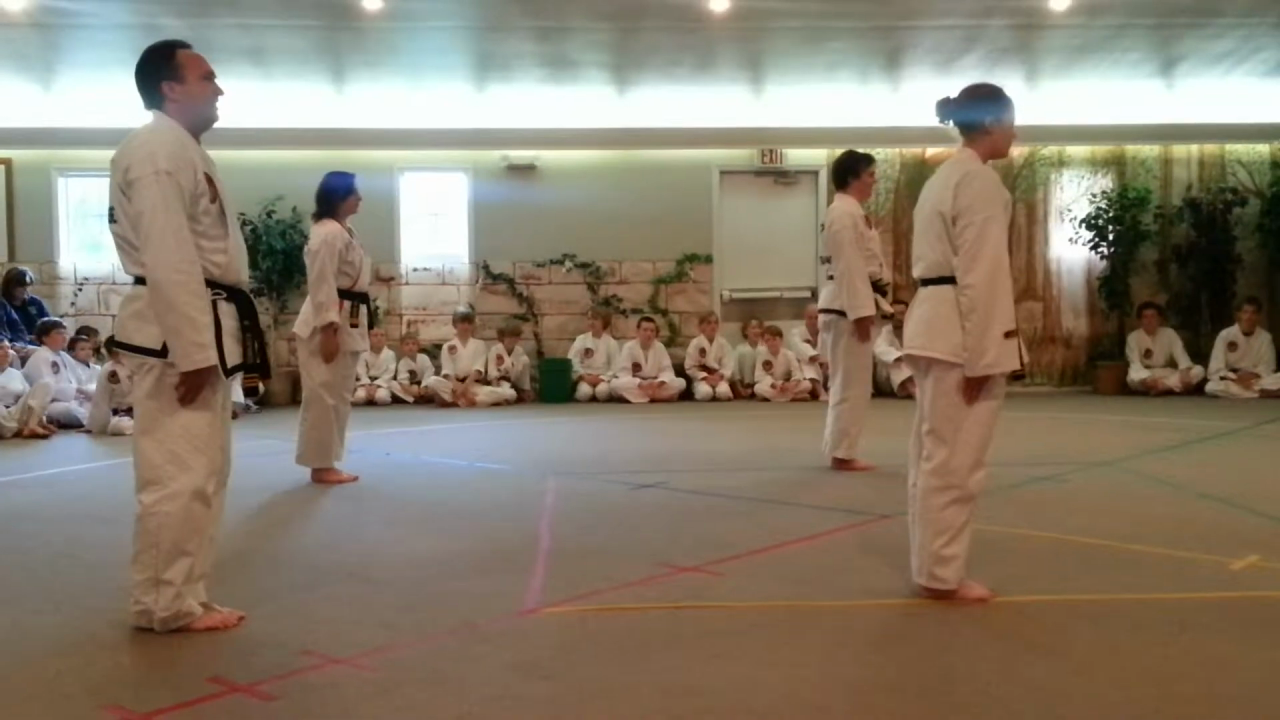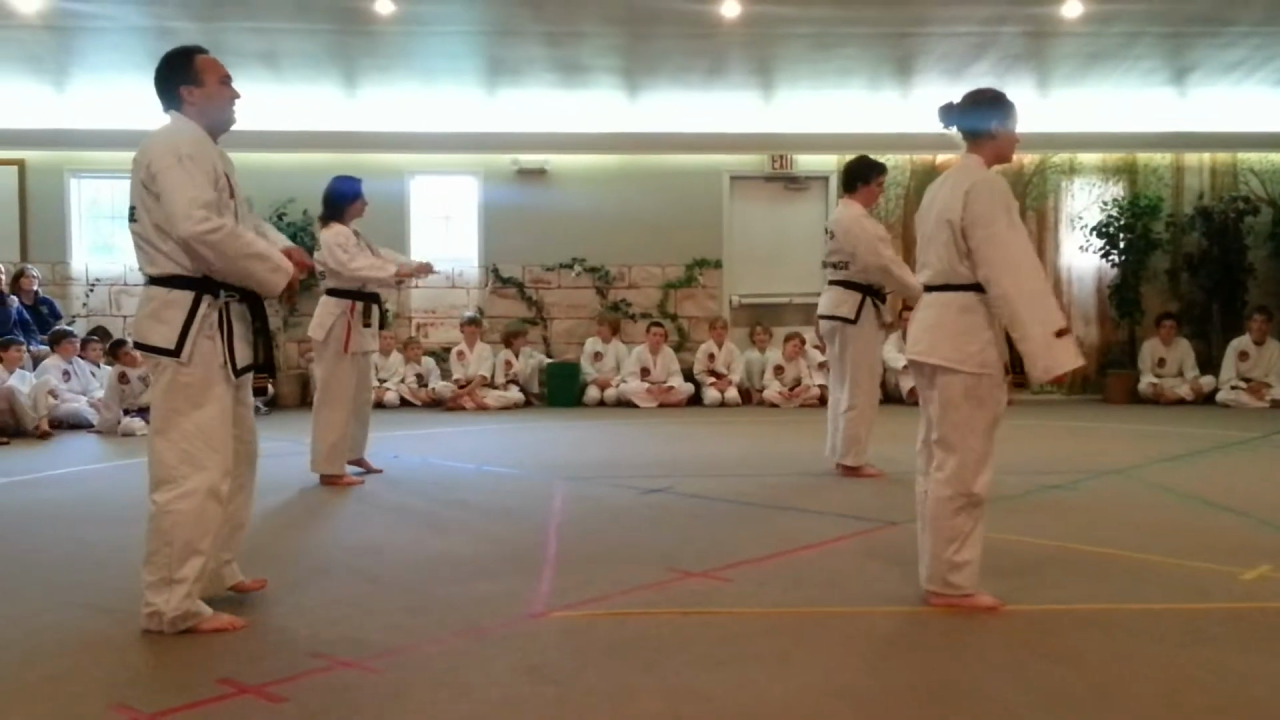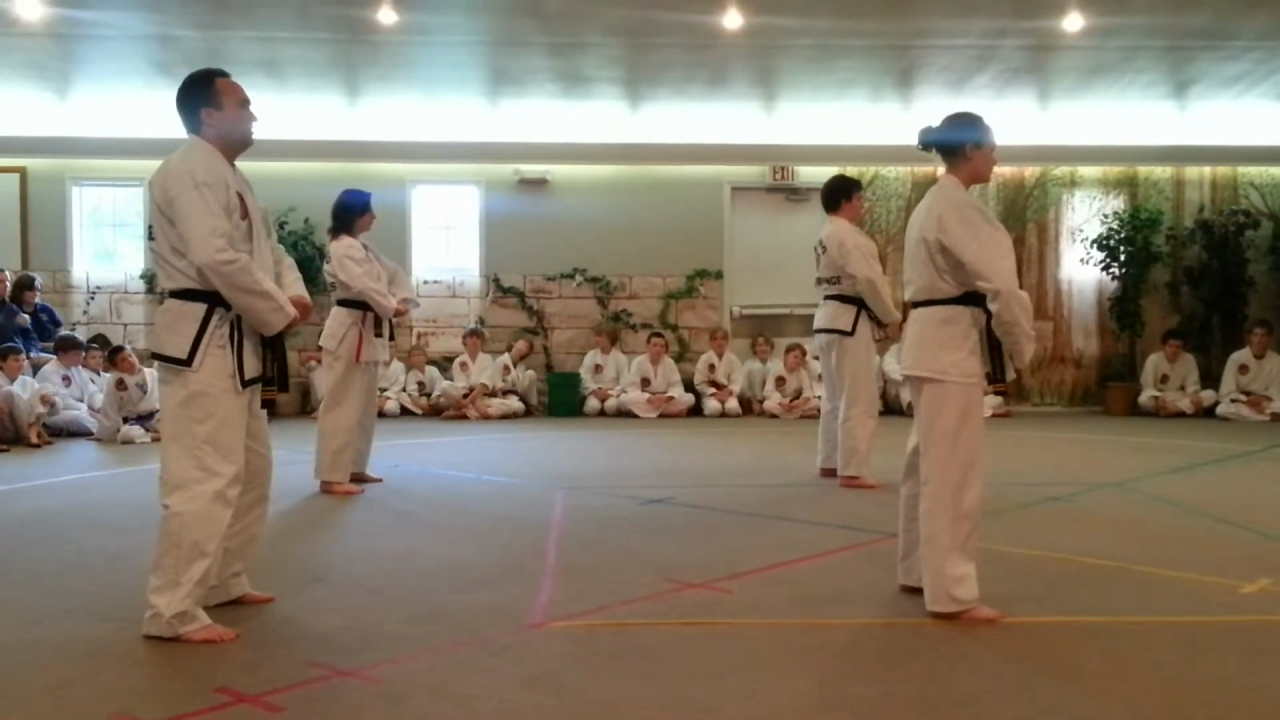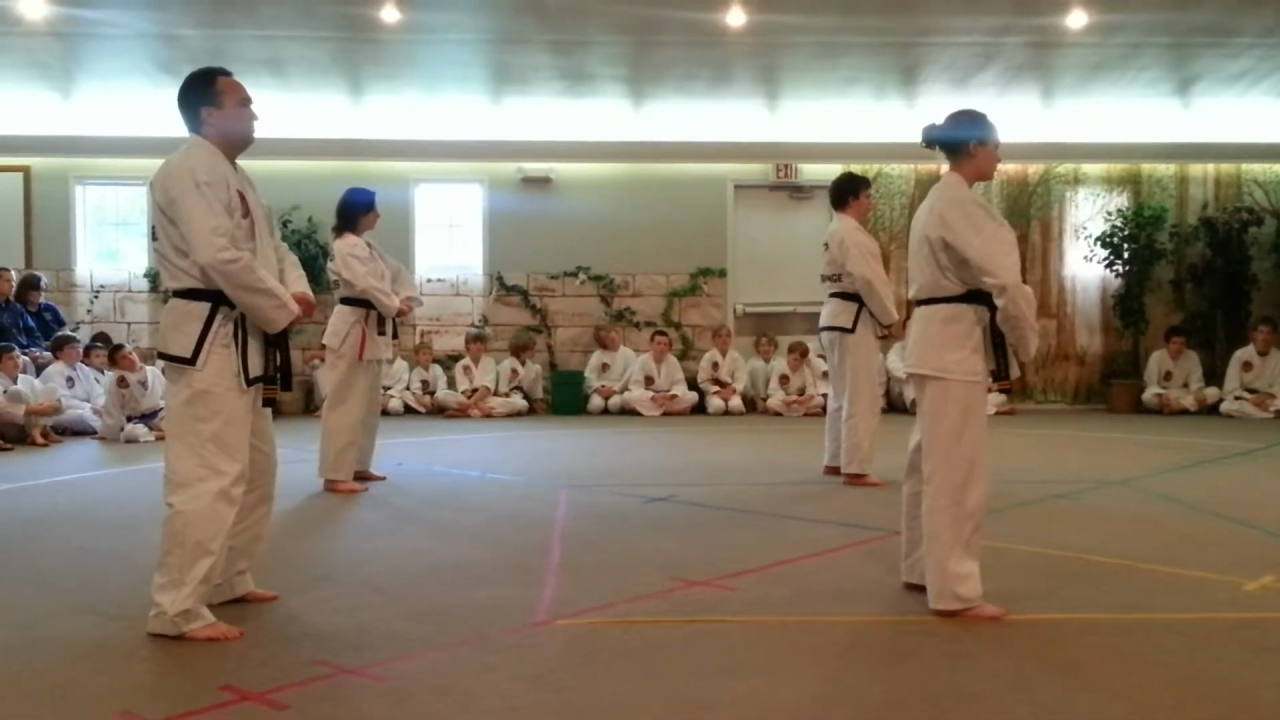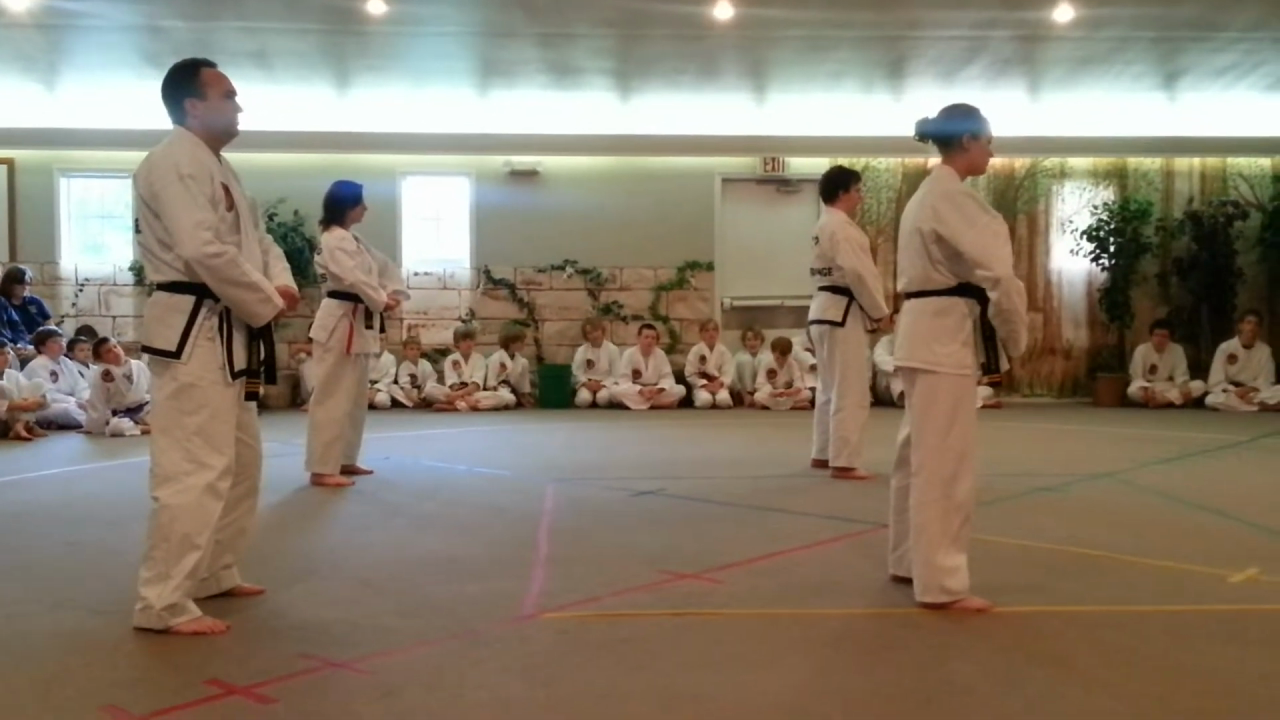
dt=1s
person 1, frame 1
left shoulder: (183, 148)
right shoulder: (156, 150)
right elbow: (169, 263)
right wrist: (193, 351)
left hip: (201, 327)
right hip: (175, 332)
left knee: (202, 471)
right knee: (178, 474)
left ankle: (180, 595)
right ankle: (164, 604)
person 1, frame 2
left shoulder: (205, 151)
right shoulder: (174, 146)
left elbow: (241, 221)
right elbow: (202, 230)
left wrist: (283, 251)
right wrist: (274, 272)
left hip: (217, 325)
right hip: (189, 327)
left knee: (234, 455)
right knee: (194, 471)
left ankle: (214, 571)
right ankle: (173, 605)
person 1, frame 3
left shoulder: (230, 176)
right shoulder: (189, 170)
left elbow: (267, 248)
right elbow: (217, 259)
left wrist: (293, 293)
right wrist: (279, 313)
left hip: (235, 340)
right hip: (204, 340)
left knee: (249, 469)
right knee: (204, 477)
left ankle: (223, 581)
right ankle: (173, 611)
person 1, frame 4
left shoulder: (233, 176)
right shoulder: (189, 171)
left elbow: (271, 246)
right elbow: (220, 258)
left wrist: (297, 290)
right wrist: (282, 311)
left hip: (240, 340)
right hip: (208, 340)
left knee: (253, 468)
right knee: (208, 476)
left ankle: (227, 579)
right ankle: (177, 609)
person 1, frame 5
left shoulder: (218, 168)
right shoulder: (172, 163)
left elbow: (256, 238)
right elbow: (203, 252)
left wrist: (280, 283)
right wrist: (267, 304)
left hip: (225, 334)
right hip: (192, 332)
left knee: (239, 461)
right knee: (195, 470)
left ankle: (213, 574)
right ankle: (164, 603)
person 2, frame 1
left shoulder: (943, 177)
right shoulder: (979, 179)
right elbow: (981, 274)
right wrist: (982, 356)
left hip: (933, 322)
right hip: (962, 330)
left knee: (934, 453)
right knee: (955, 458)
left ankle: (933, 567)
right ankle: (941, 575)
person 2, frame 2
left shoulder: (943, 184)
right shoulder: (985, 185)
right elbow: (1011, 274)
right wrist: (1051, 347)
left hip: (934, 328)
right hip: (964, 334)
left knee: (940, 461)
right knee: (961, 466)
left ankle: (941, 576)
right ankle: (951, 584)
person 2, frame 3
left shoulder: (932, 204)
right shoulder: (958, 205)
right elbow: (999, 281)
right wrist: (1021, 345)
left hip: (932, 339)
right hip: (950, 345)
left knee: (928, 464)
right knee: (953, 472)
left ankle: (919, 570)
right ankle: (950, 594)
person 2, frame 4
left shoulder: (935, 201)
right shoulder: (961, 203)
right elbow: (1004, 279)
right wrist: (1025, 340)
left hip: (935, 337)
right hip: (954, 343)
left knee: (930, 462)
right knee: (956, 469)
left ankle: (923, 567)
right ankle: (953, 591)
person 2, frame 5
left shoulder: (926, 195)
right shoulder: (954, 196)
right elbow: (997, 271)
right wrist: (1014, 335)
left hip: (923, 330)
right hip: (944, 335)
left knee: (919, 454)
right knee: (945, 461)
left ankle: (910, 560)
right ankle: (940, 583)
person 3, frame 1
left shoulder: (847, 211)
right shoulder: (846, 213)
right elbow: (850, 267)
left wrist: (861, 308)
right wrist: (861, 311)
left hip: (843, 304)
right hip: (848, 306)
left knee: (847, 382)
right knee: (852, 384)
left ankle: (839, 449)
right ankle: (842, 453)
person 3, frame 2
left shoulder: (842, 216)
right shoulder: (857, 220)
right elbow: (883, 264)
left wrist: (903, 286)
right wrist: (915, 290)
left hip: (838, 304)
right hip: (853, 308)
left knee: (844, 385)
right knee: (859, 389)
left ankle: (841, 451)
right ankle: (851, 460)
person 3, frame 3
left shoulder: (826, 236)
right shoulder: (849, 236)
right elbow: (870, 280)
left wrist: (880, 316)
right wrist: (890, 317)
left hip: (829, 317)
right hip: (850, 322)
left knee: (835, 397)
right knee: (858, 401)
left ankle: (830, 462)
right ankle: (851, 470)
person 3, frame 4
left shoulder: (835, 232)
right shoulder: (852, 233)
right elbow: (868, 280)
left wrist: (881, 317)
right wrist: (889, 317)
left hip: (836, 316)
right hip: (853, 319)
left knee: (842, 395)
right knee: (861, 399)
left ankle: (836, 460)
right ankle: (855, 468)
person 3, frame 5
left shoulder: (824, 226)
right shoulder: (841, 227)
right elbow: (858, 273)
left wrist: (872, 310)
right wrist: (879, 311)
left hip: (825, 309)
right hip: (842, 313)
left knee: (830, 388)
right knee: (850, 392)
left ankle: (823, 453)
right ankle: (843, 461)
person 4, frame 1
left shoulder: (345, 231)
right shoulder: (327, 234)
right elbow: (321, 286)
left wrist: (364, 326)
right wrist: (328, 331)
left hip: (347, 323)
right hip: (328, 323)
left knee: (339, 396)
right knee: (324, 396)
left ankle: (326, 463)
right ankle: (320, 466)
person 4, frame 2
left shoulder: (355, 235)
right shoulder: (333, 236)
left elbow: (382, 257)
right elbow: (356, 267)
left wrist: (415, 267)
right wrist: (398, 273)
left hip: (357, 322)
right hip: (339, 322)
left knee: (360, 393)
right knee: (336, 396)
left ankle: (353, 454)
right ankle: (330, 468)
person 4, frame 3
left shoulder: (364, 249)
right shoulder: (343, 248)
left elbow: (395, 274)
right elbow: (363, 284)
left wrist: (404, 301)
right wrist: (391, 308)
left hip: (368, 332)
right hip: (350, 331)
left knee: (366, 404)
right knee: (342, 404)
left ankle: (354, 468)
right ankle: (331, 477)
person 4, frame 4
left shoulder: (367, 247)
right shoulder: (347, 246)
left elbow: (398, 273)
right elbow: (367, 284)
left wrist: (407, 300)
right wrist: (394, 307)
left hip: (371, 330)
right hip: (353, 329)
left knee: (369, 402)
right knee: (345, 402)
left ankle: (357, 466)
right ankle: (335, 475)
person 4, frame 5
left shoulder: (354, 240)
right shoulder: (334, 239)
left elbow: (384, 267)
right elbow: (354, 277)
left wrist: (394, 294)
right wrist: (381, 301)
left hip: (357, 324)
right hip: (339, 323)
left knee: (356, 396)
right knee: (332, 396)
left ankle: (344, 460)
right ankle: (322, 469)
